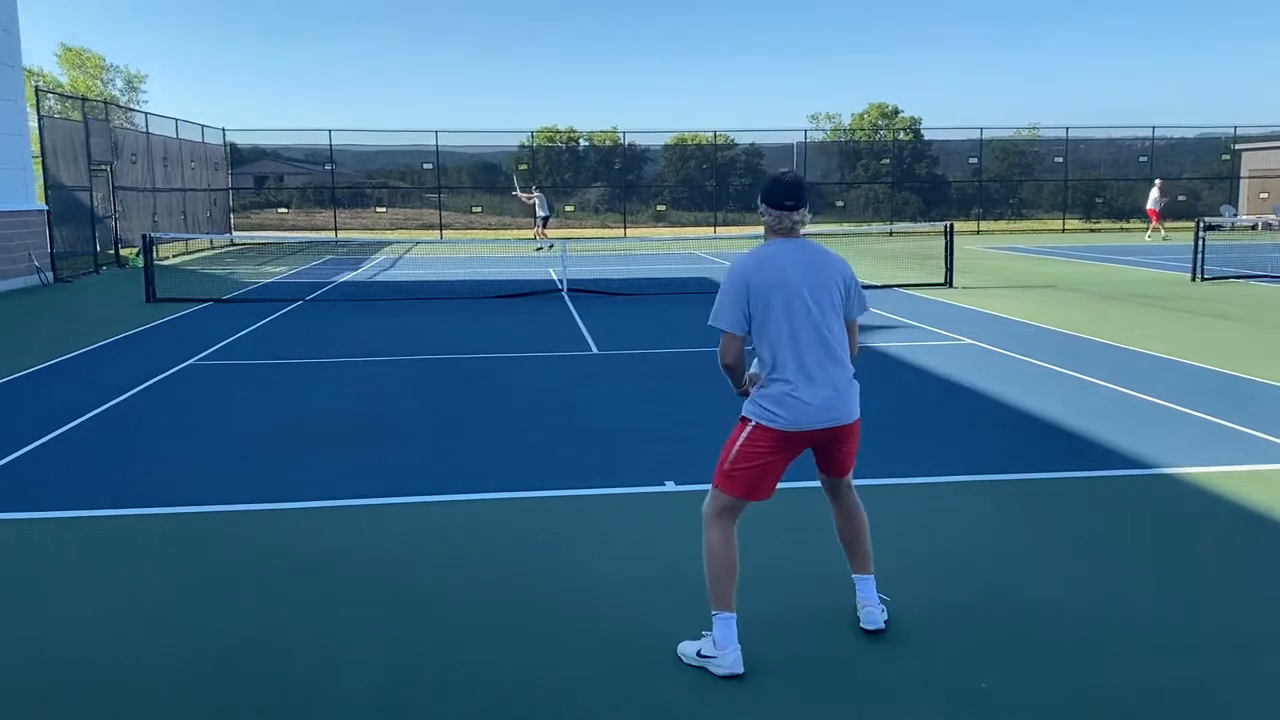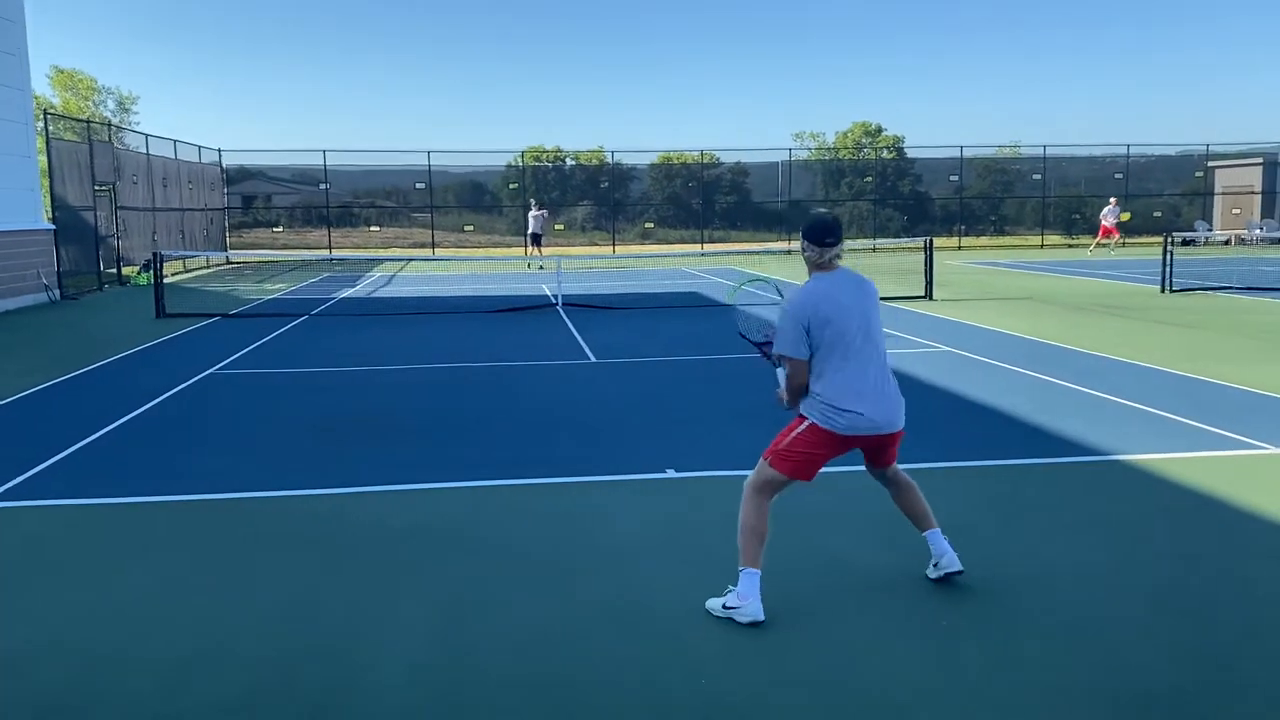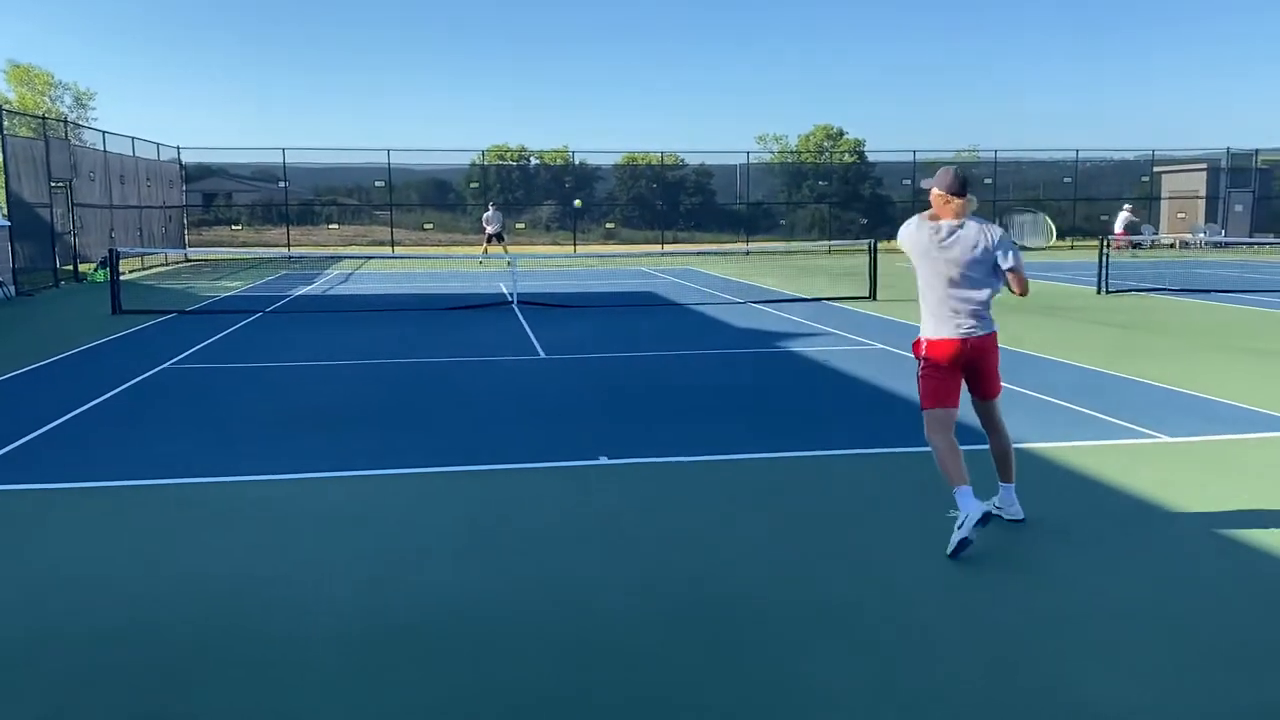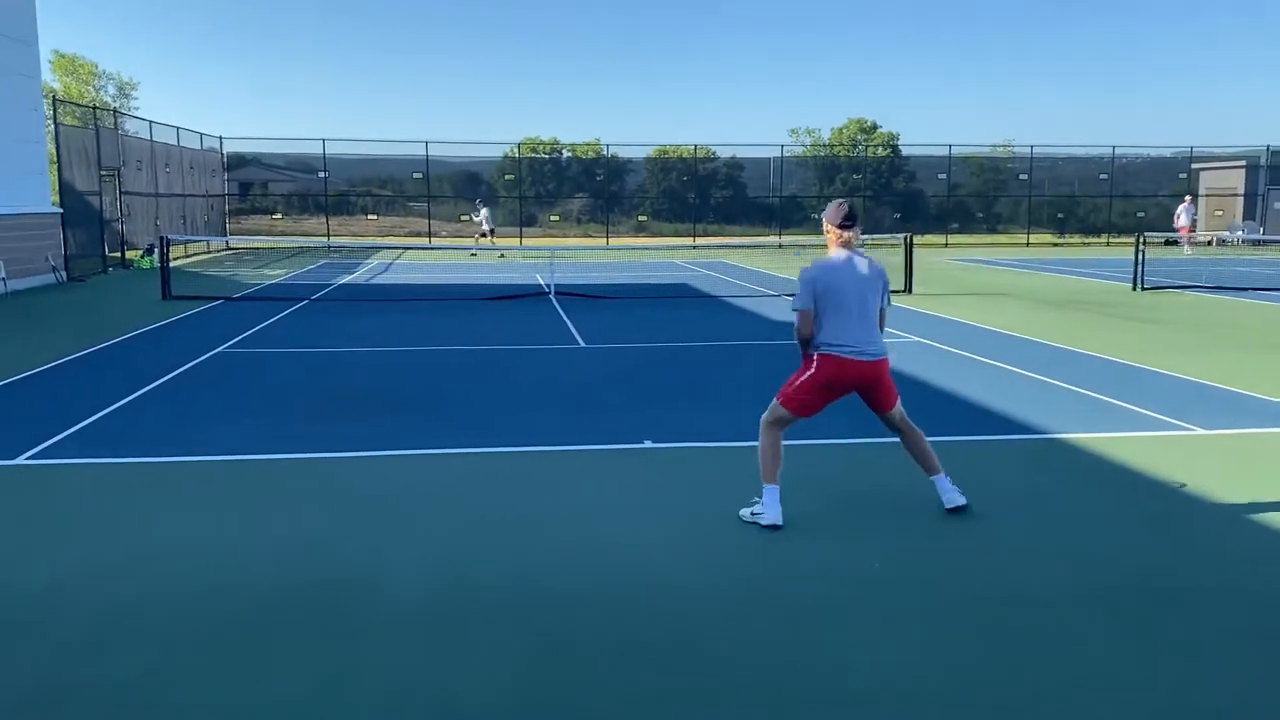
dt=1s
person 1, frame 1
left shoulder: (743, 270)
right shoulder: (838, 266)
left elbow: (730, 357)
right elbow: (852, 347)
left wrist: (743, 384)
left hip: (777, 413)
right hip: (842, 406)
left knee: (717, 515)
right knee: (841, 491)
left ankle: (723, 645)
right ankle: (869, 600)
person 1, frame 2
left shoulder: (797, 305)
right shoulder: (865, 288)
left elbow: (798, 381)
left wrist: (789, 399)
left hip: (834, 419)
right hip: (888, 417)
left knee: (757, 490)
right knee: (891, 475)
left ankle: (746, 593)
right ankle: (944, 555)
person 1, frame 3
left shoulder: (912, 231)
right shoulder: (990, 234)
right elbow: (1021, 288)
right wrist: (1008, 266)
left hip: (938, 344)
right hip: (982, 340)
left knee: (939, 431)
right knee: (991, 419)
left ankle: (969, 506)
right ankle: (1008, 499)
person 1, frame 4
left shoulder: (814, 271)
right shoulder: (876, 269)
left elbow: (804, 330)
left wrist: (807, 353)
left hip: (830, 364)
right hip: (873, 362)
left knee: (771, 423)
right knee: (903, 426)
left ankle: (769, 506)
right ankle: (948, 492)
